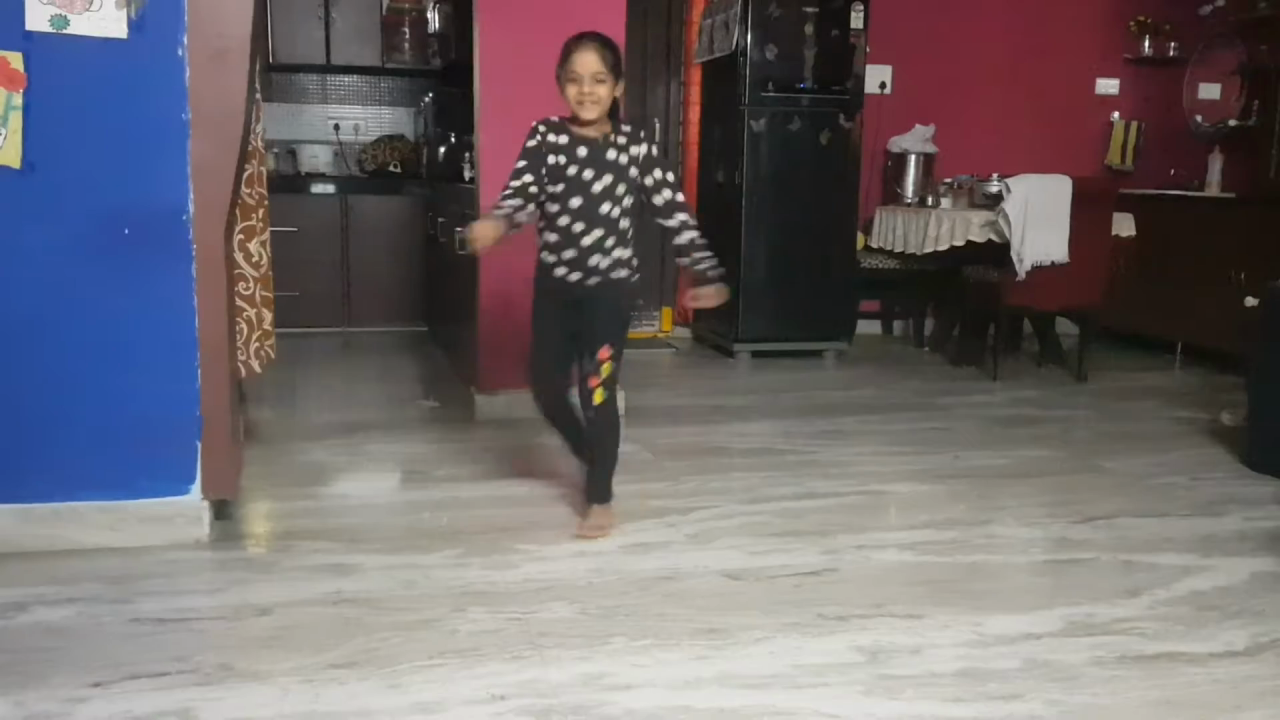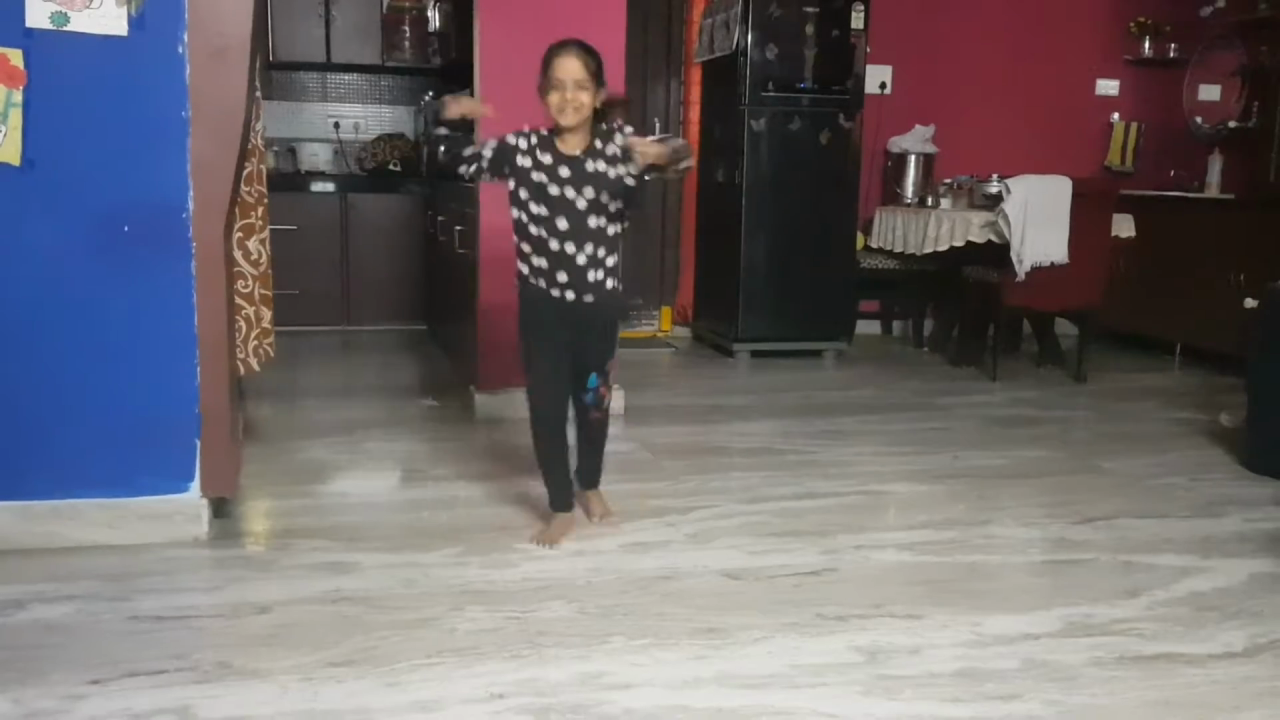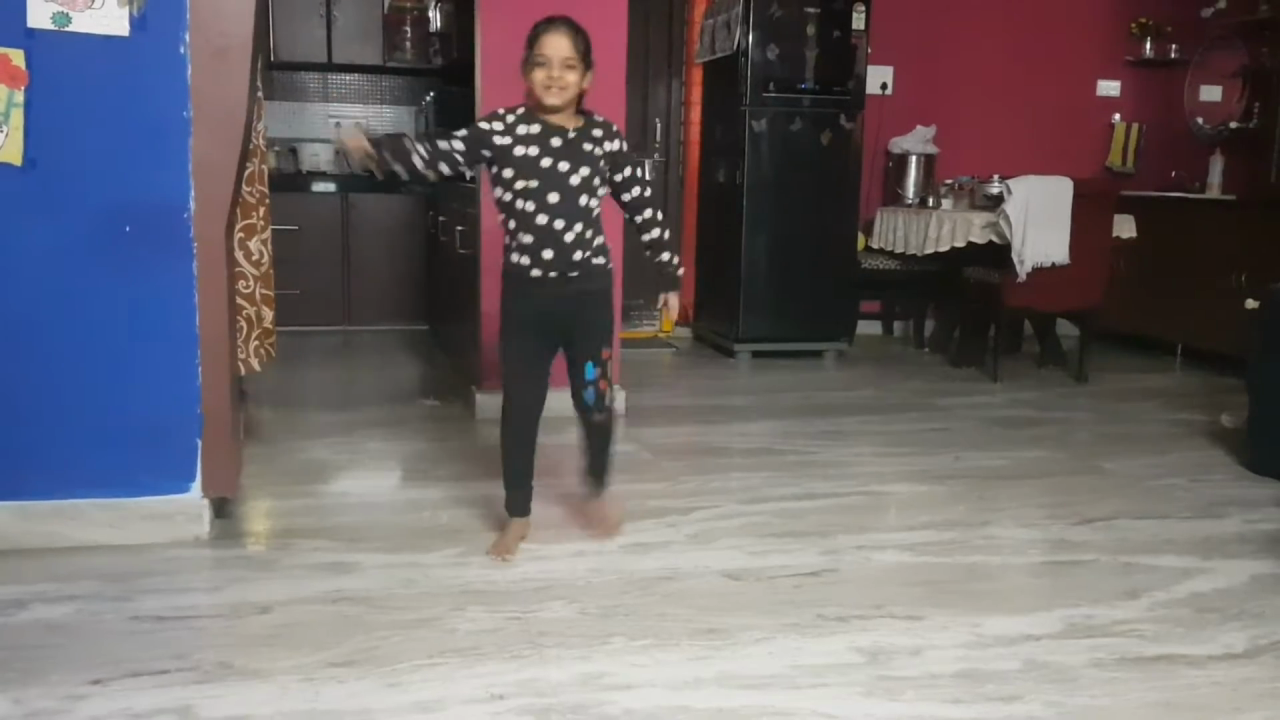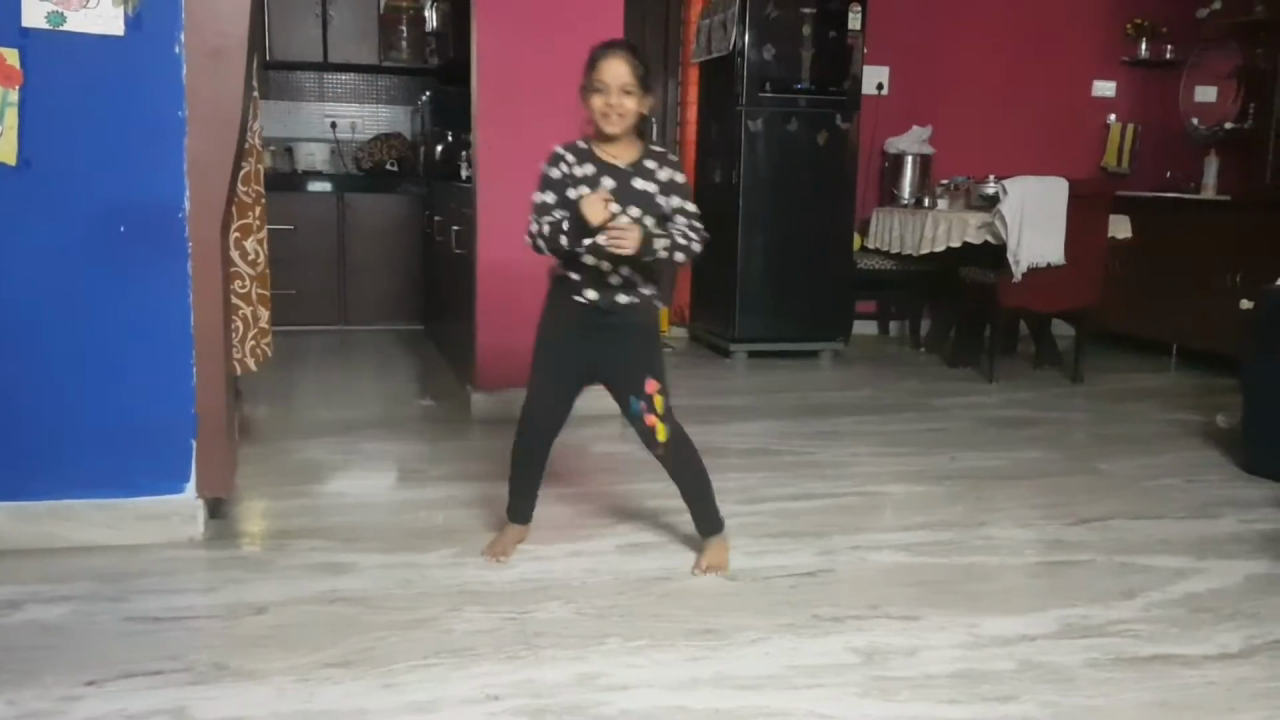
dt=0.4s
person 1, frame 1
left shoulder: (636, 147)
right shoulder: (543, 136)
left elbow: (672, 214)
right elbow: (518, 195)
left wrist: (707, 273)
right wrist: (493, 222)
left hip: (609, 290)
right hip: (554, 286)
left knee: (599, 394)
right knee: (548, 393)
left ankle: (601, 500)
right ankle: (591, 465)
person 1, frame 2
left shoulder: (618, 144)
right shoulder: (522, 149)
left elbow: (677, 154)
right elbow: (458, 163)
left wrist: (659, 153)
right wrist: (450, 118)
left hip: (598, 304)
right hip: (542, 305)
left knee: (592, 401)
right knee: (547, 407)
left ankle: (590, 485)
right ankle: (561, 508)
person 1, frame 3
left shoulder: (607, 139)
right shoulder: (499, 131)
left elbow: (642, 207)
right elbow: (434, 157)
left wrist: (670, 275)
right wrist: (378, 149)
left hip: (588, 289)
right hip: (527, 292)
left knee: (594, 401)
right knee: (520, 406)
left ankle: (595, 491)
right ankle: (517, 516)
person 1, frame 4
left shoulder: (663, 168)
right shoulder: (565, 161)
left elbow: (691, 239)
right elbow: (540, 235)
left wrist: (641, 241)
right wrist: (583, 224)
left hip: (633, 324)
right hip: (570, 318)
left knee: (662, 432)
right knee: (537, 423)
left ankle: (713, 531)
right ankle: (517, 521)
